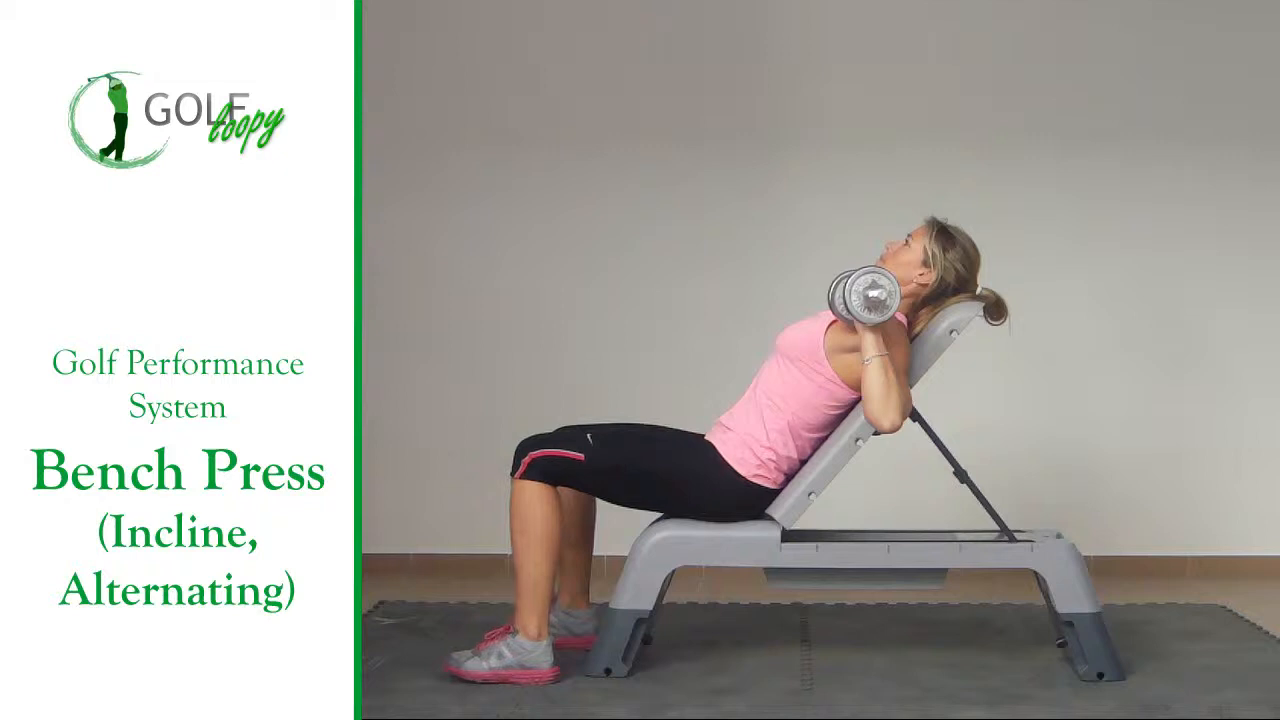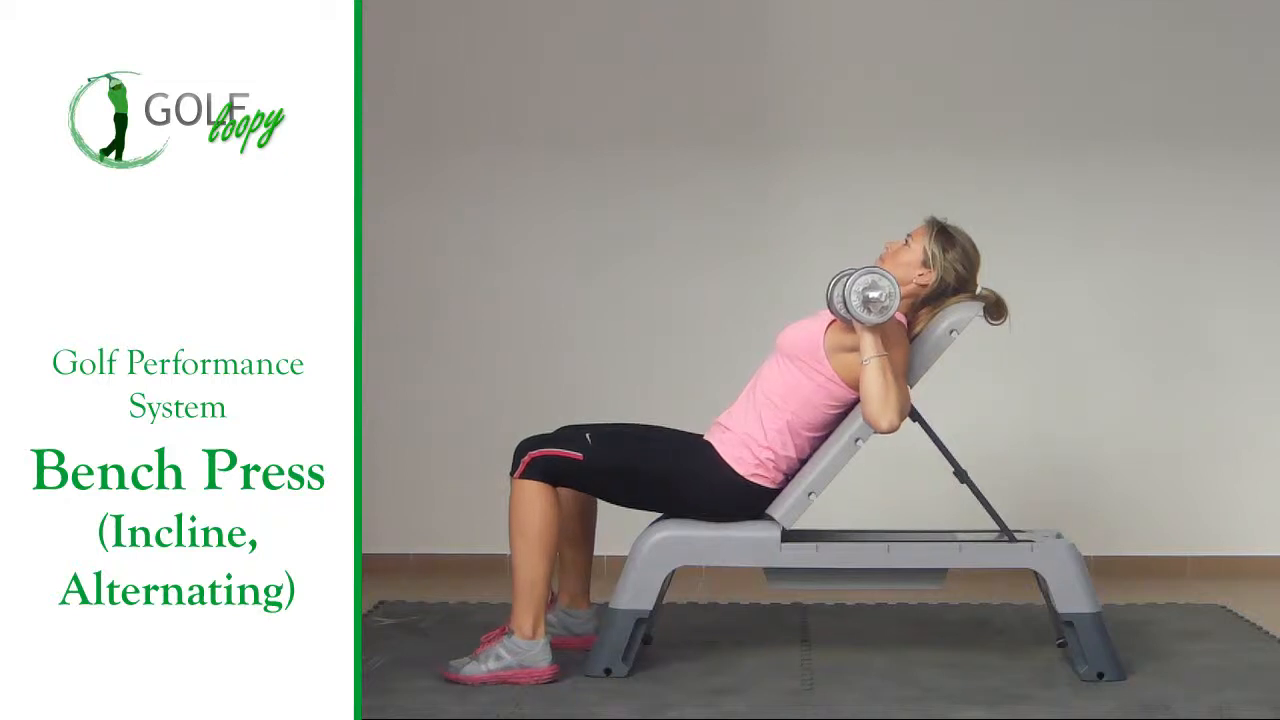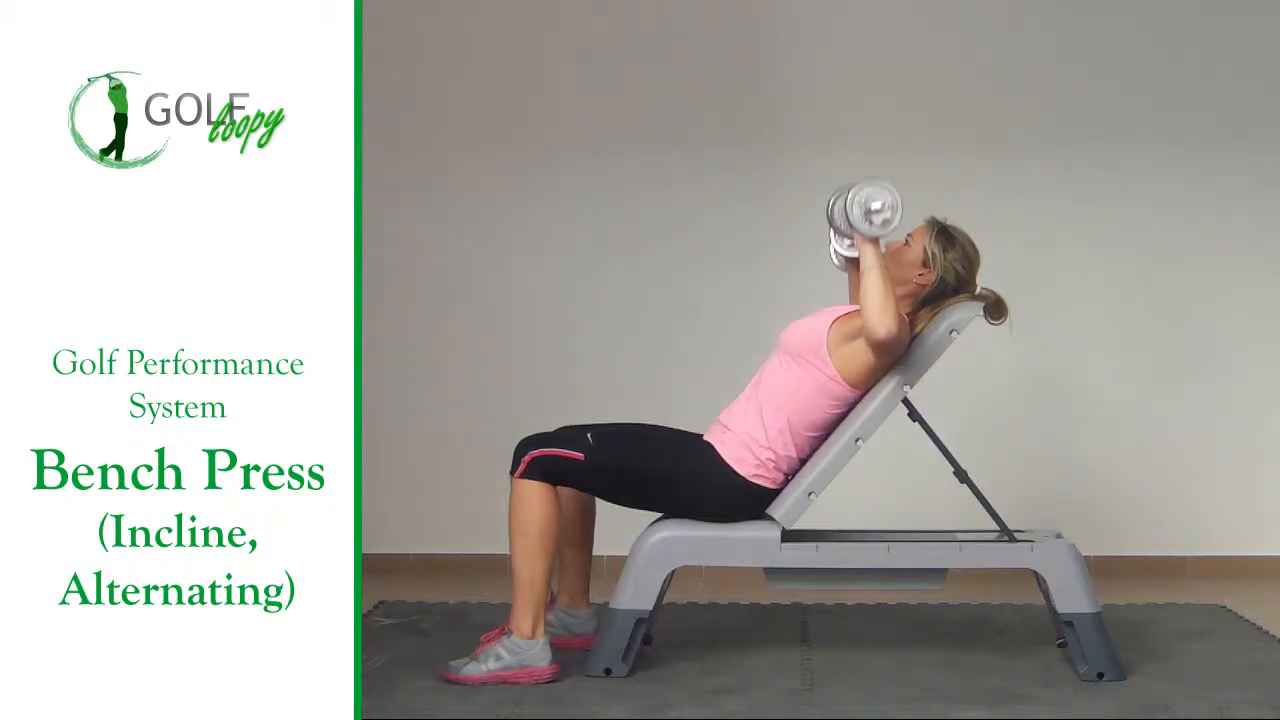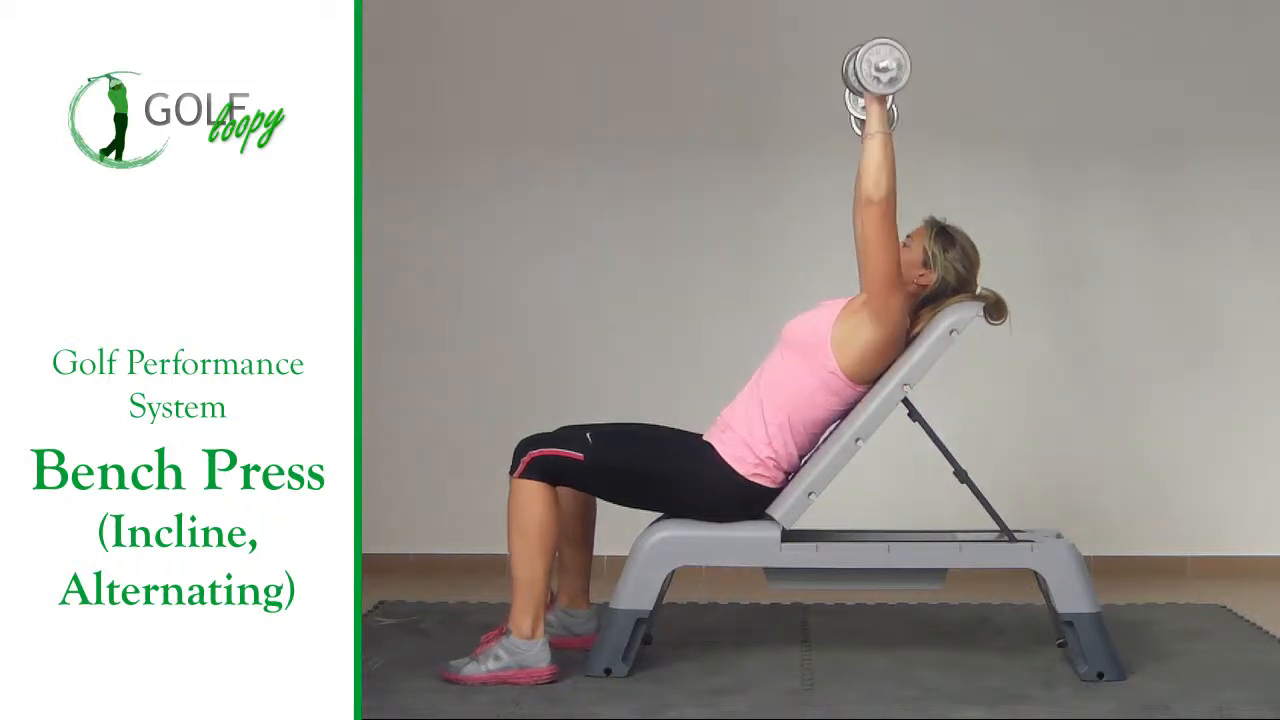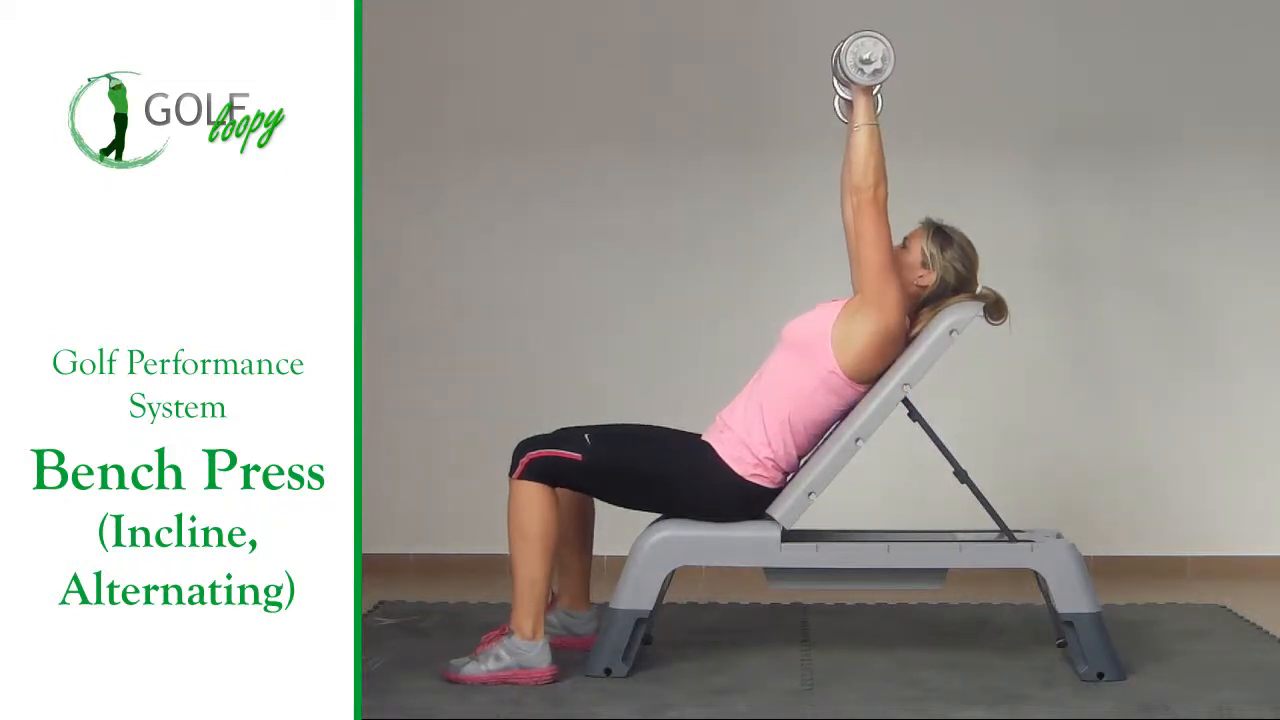
dt=0.5s
person 1, frame 1
left shoulder: (888, 336)
right shoulder: (878, 325)
left elbow: (886, 417)
left wrist: (869, 333)
right wrist: (868, 321)
left hip: (730, 475)
right hip: (730, 460)
left knee: (537, 458)
right knee: (565, 454)
left ankle: (528, 643)
right ankle: (571, 612)
person 1, frame 2
left shoulder: (888, 334)
right shoulder: (877, 323)
left elbow: (885, 416)
left wrist: (868, 331)
right wrist: (864, 321)
left hip: (730, 476)
right hip: (730, 459)
left knee: (537, 458)
right knee: (564, 451)
left ankle: (525, 644)
right ankle: (572, 612)
person 1, frame 3
left shoulder: (891, 330)
right shoulder: (875, 319)
left elbow: (880, 325)
left wrist: (870, 247)
right wrist: (859, 260)
left hip: (730, 476)
right hip: (730, 461)
left knee: (537, 458)
right knee: (563, 455)
left ankle: (526, 644)
right ankle: (571, 611)
person 1, frame 4
left shoulder: (884, 322)
right shoulder: (875, 317)
left elbow: (874, 205)
right elbow: (874, 211)
left wrist: (878, 113)
right wrist: (870, 125)
left hip: (729, 476)
right hip: (730, 464)
left knee: (535, 458)
right knee: (563, 449)
left ankle: (524, 645)
right ankle: (572, 612)
person 1, frame 5
left shoulder: (883, 317)
right shoulder: (873, 315)
left elbow: (867, 197)
right elbow: (855, 206)
left wrist: (864, 100)
right wrist: (857, 109)
left hip: (729, 478)
right hip: (728, 462)
left knee: (536, 459)
right knee: (563, 453)
left ankle: (526, 644)
right ankle: (573, 613)
